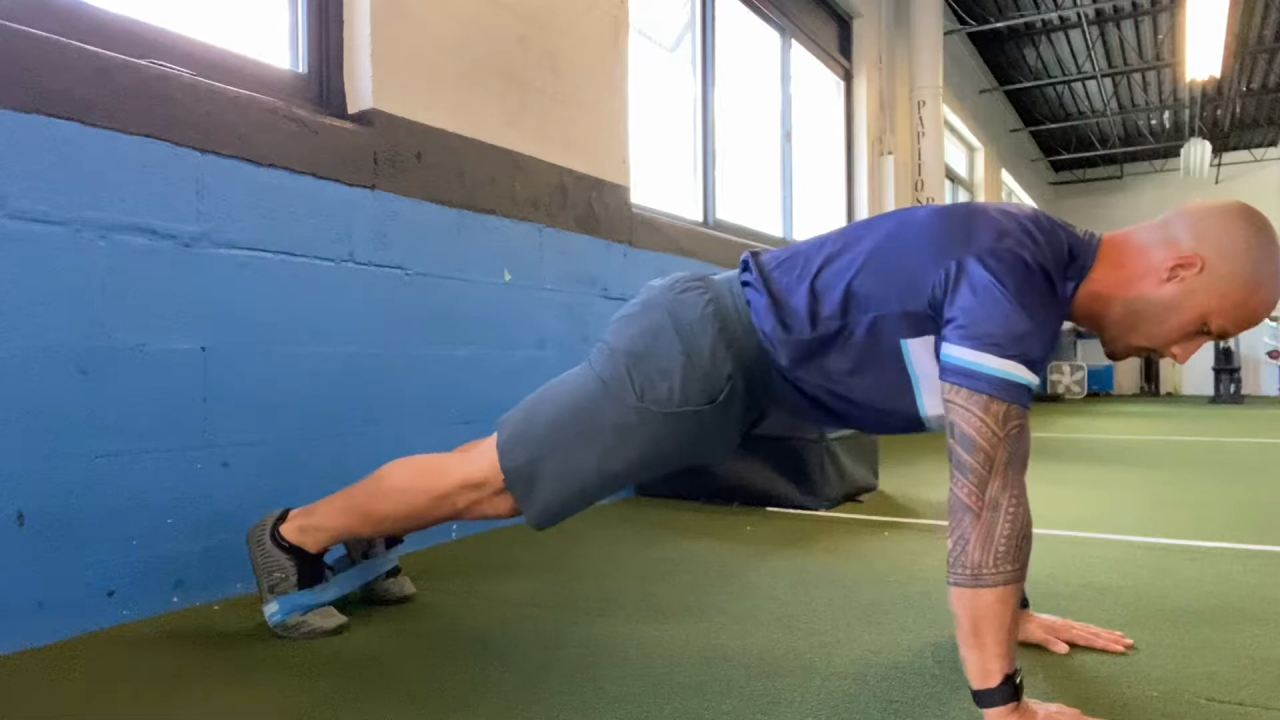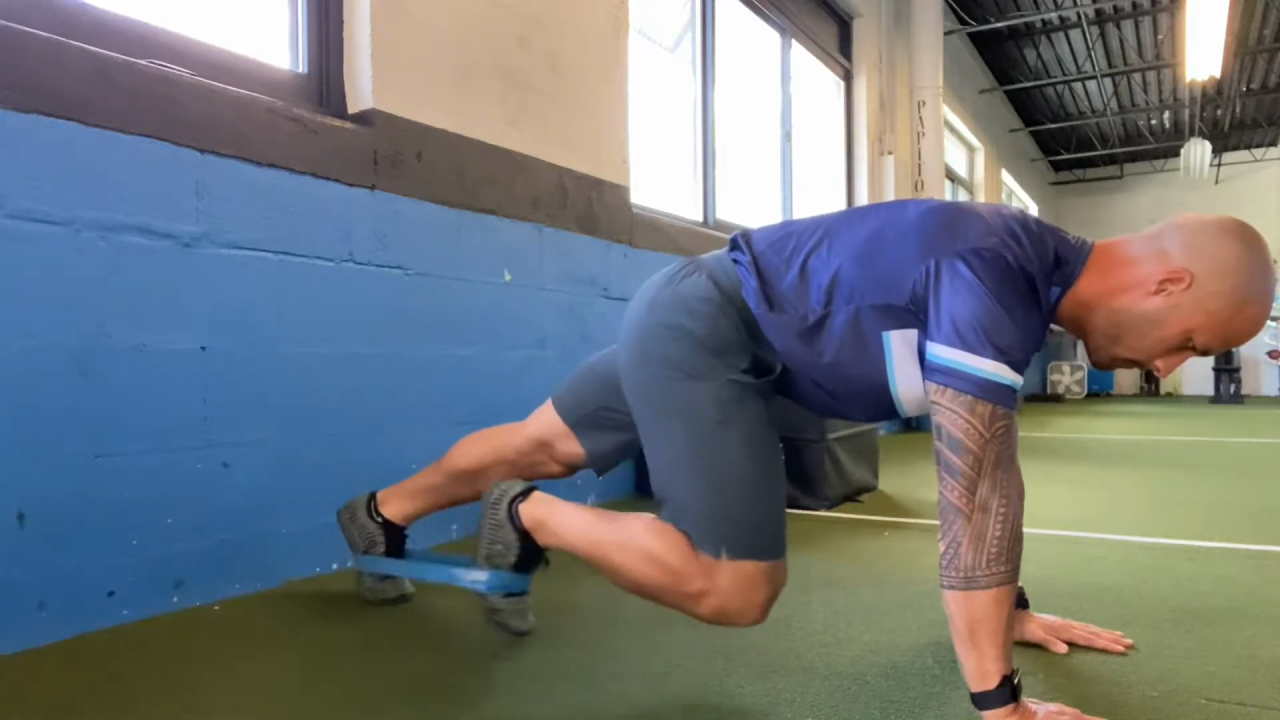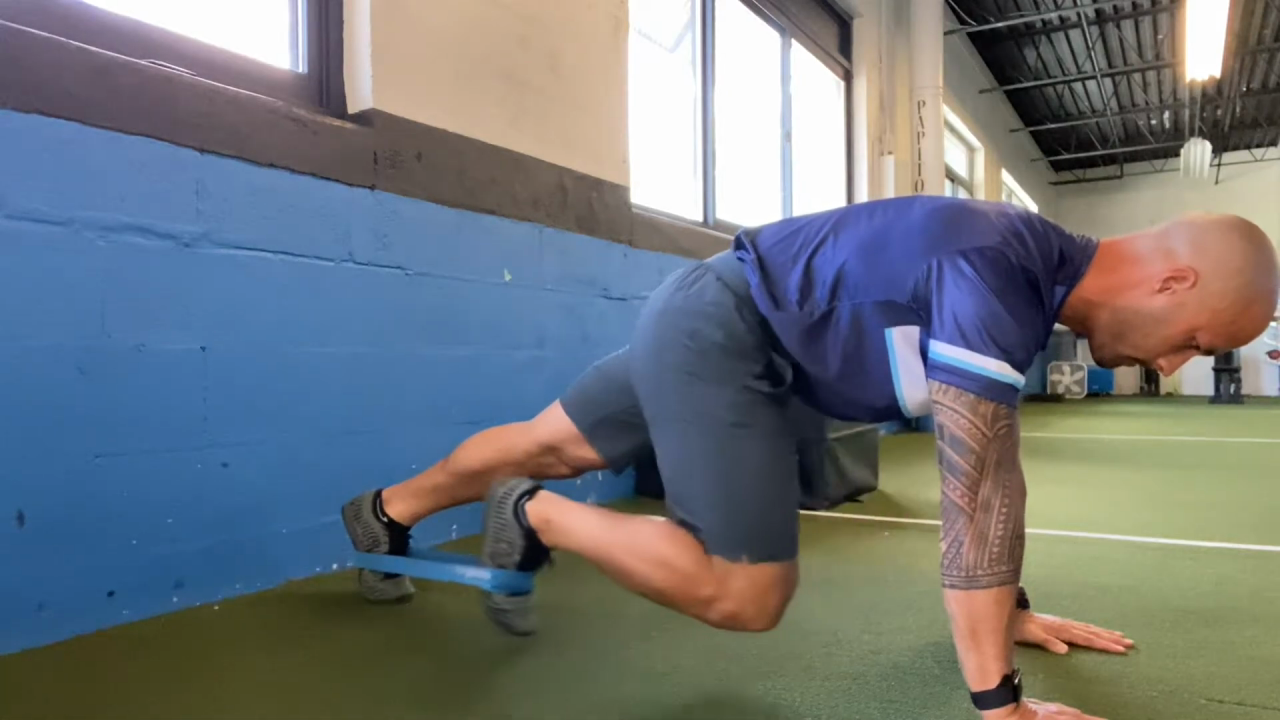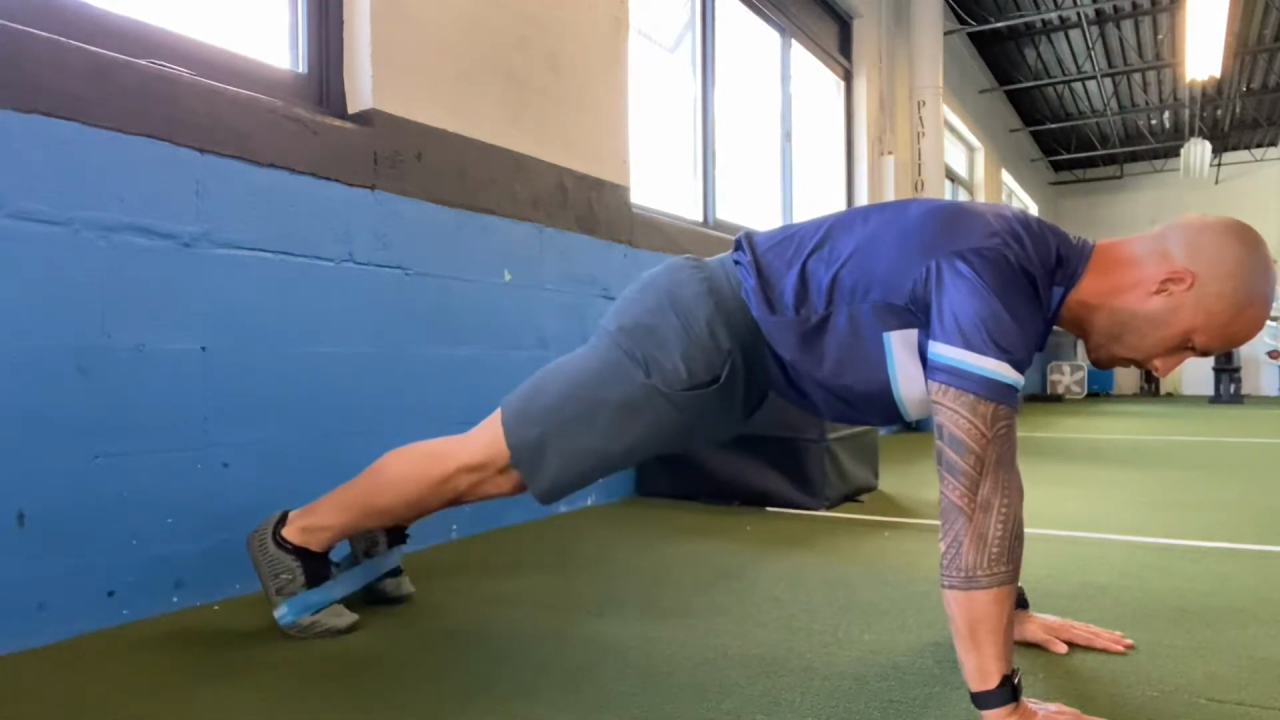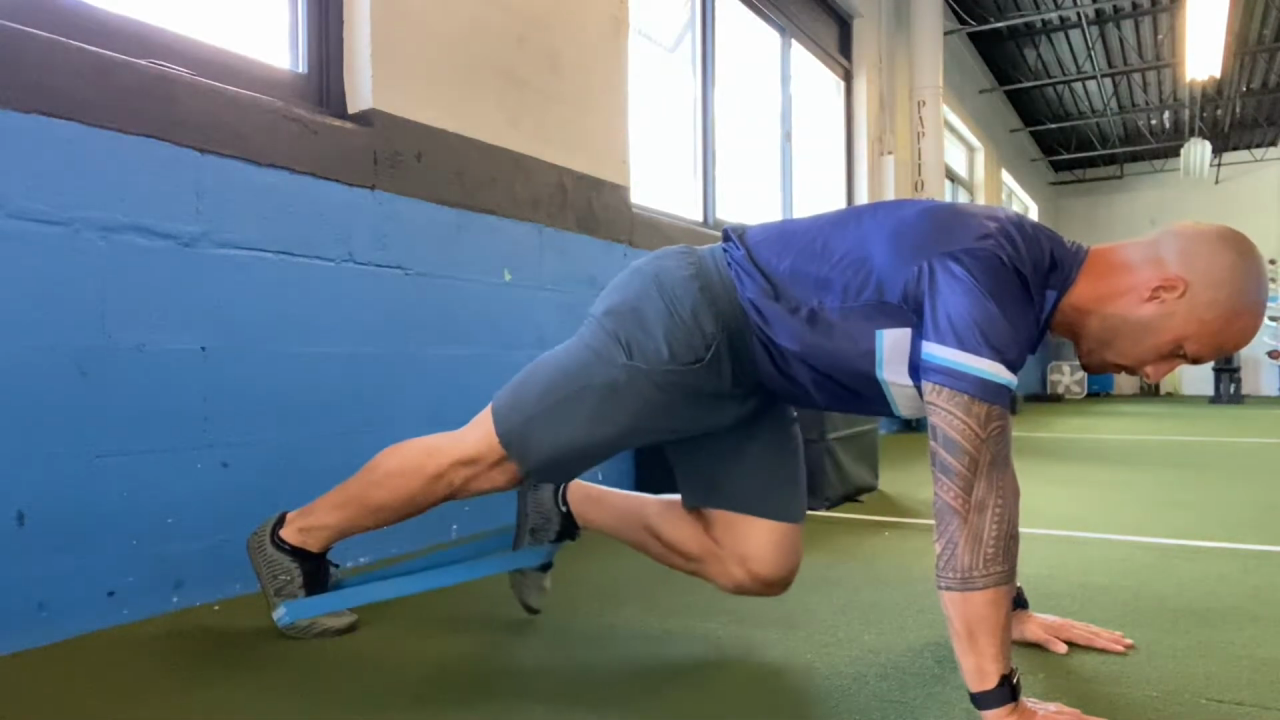
dt=1s
person 1, frame 1
left shoulder: (1032, 267)
right shoulder: (1013, 278)
left elbow: (991, 472)
right elbow: (985, 494)
left wrist: (1011, 611)
left hip: (712, 344)
right hip: (698, 354)
left knee: (509, 460)
right knee: (490, 480)
left ankle: (367, 540)
right ankle: (293, 540)
person 1, frame 2
left shoulder: (1029, 275)
right shoulder: (993, 277)
left elbow: (992, 467)
right elbow: (974, 492)
left wrist: (1009, 609)
left hip: (696, 322)
right hip: (702, 327)
left knee: (543, 445)
right knee: (736, 589)
left ankle: (380, 515)
right ankle: (530, 520)
person 1, frame 3
left shoulder: (1036, 274)
right shoulder: (996, 275)
left elbow: (996, 465)
right elbow: (977, 492)
left wrist: (1012, 609)
left hip: (711, 325)
right hip: (719, 330)
left knee: (552, 447)
right knee: (744, 597)
left ankle: (387, 512)
right ankle: (534, 522)
person 1, frame 4
left shoulder: (1033, 276)
right shoulder: (996, 275)
left elbow: (990, 470)
right elbow: (974, 493)
left wrist: (1012, 611)
left hip: (719, 348)
right hip: (699, 335)
left knee: (517, 459)
right knee: (489, 458)
left ankle: (381, 527)
right ankle: (295, 539)
person 1, frame 5
left shoulder: (1026, 285)
right shoulder: (989, 274)
left elbow: (985, 470)
right elbow: (967, 491)
left wrist: (1011, 610)
left hip: (740, 365)
right hip: (687, 321)
left knee: (759, 563)
right knee: (484, 456)
left ankle: (567, 507)
right ankle: (293, 540)
